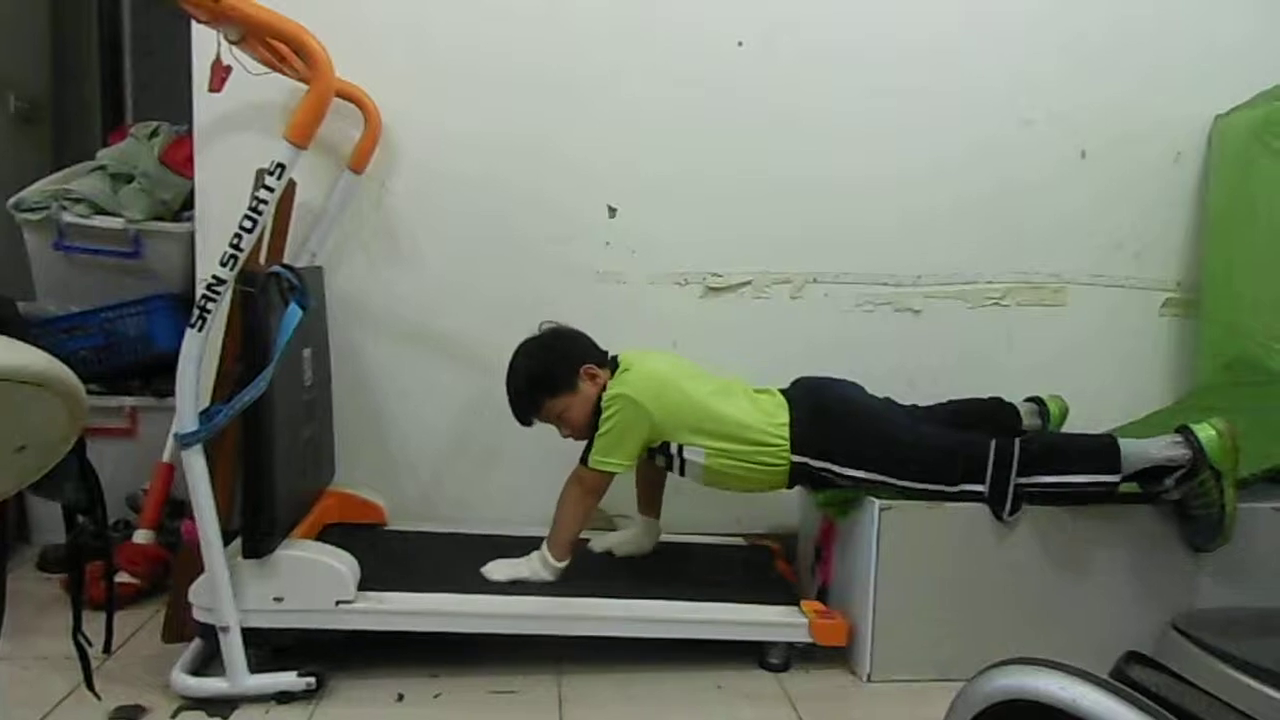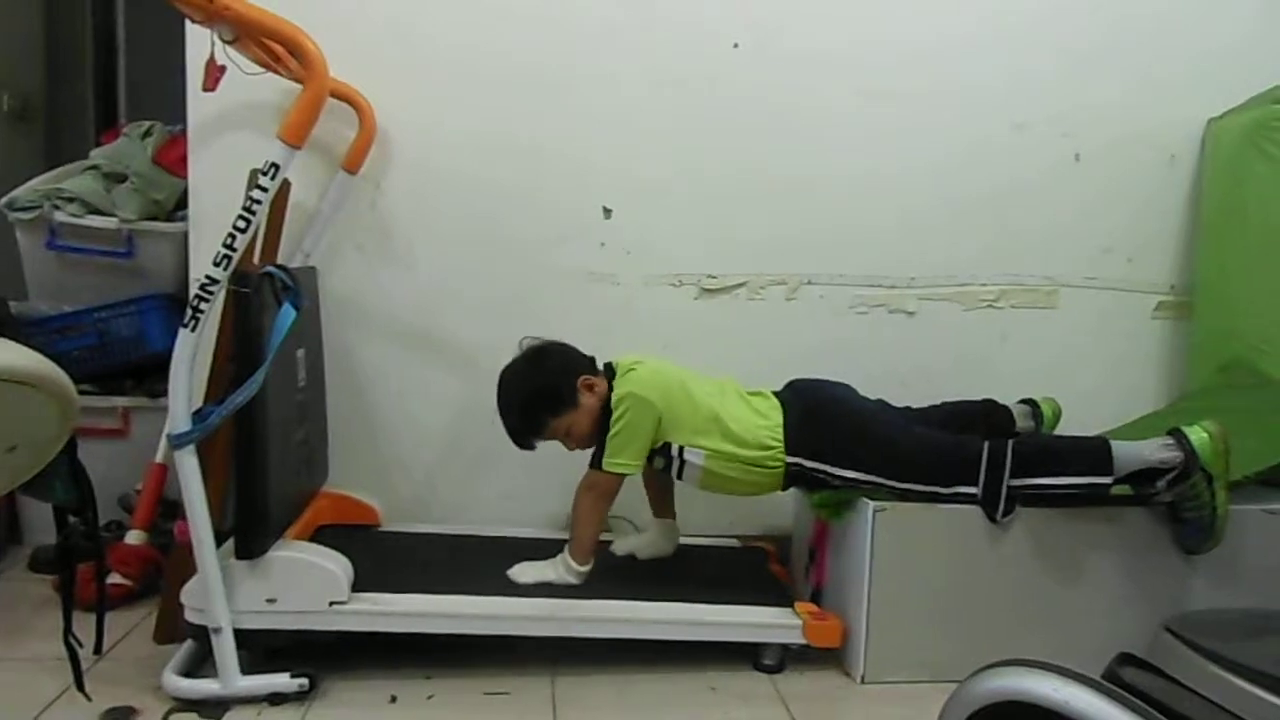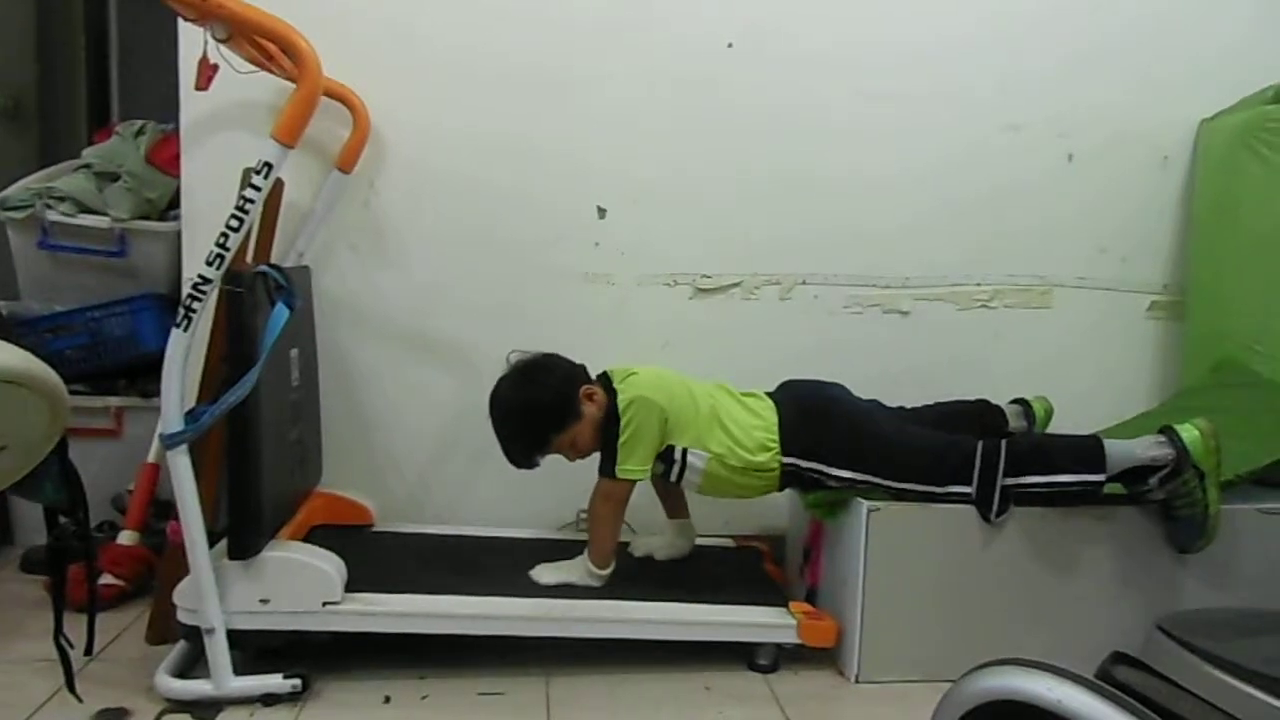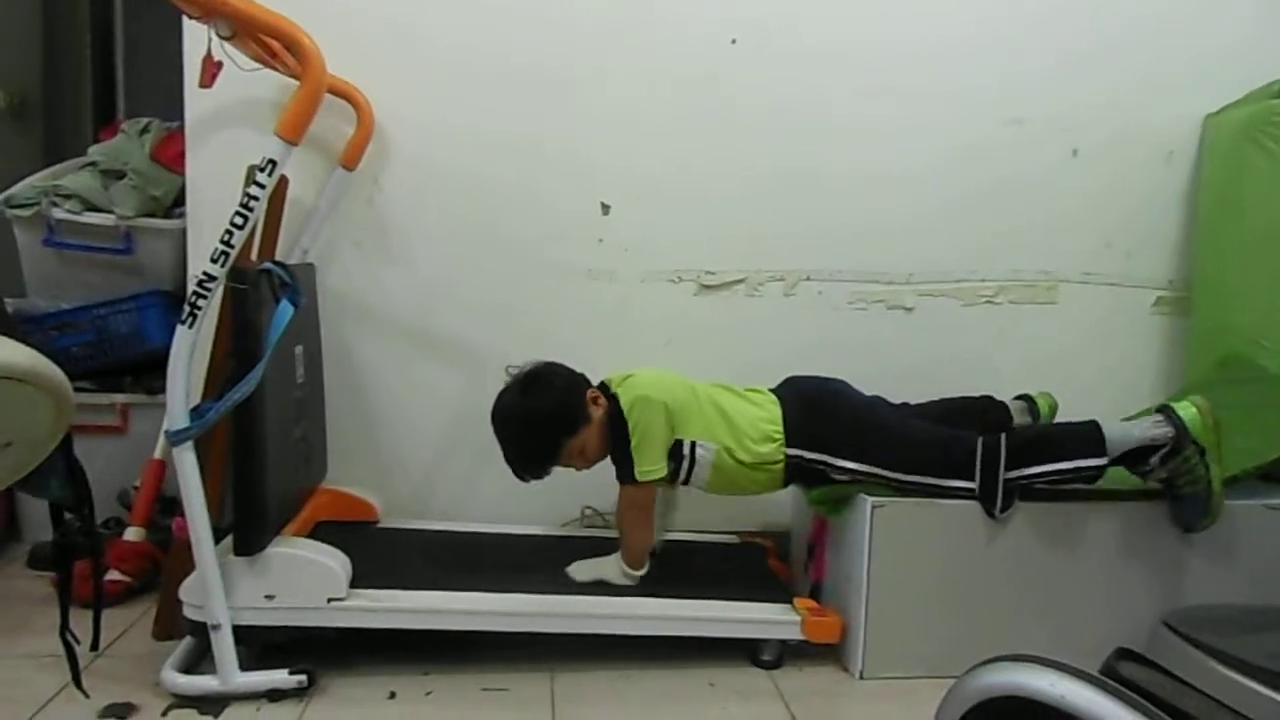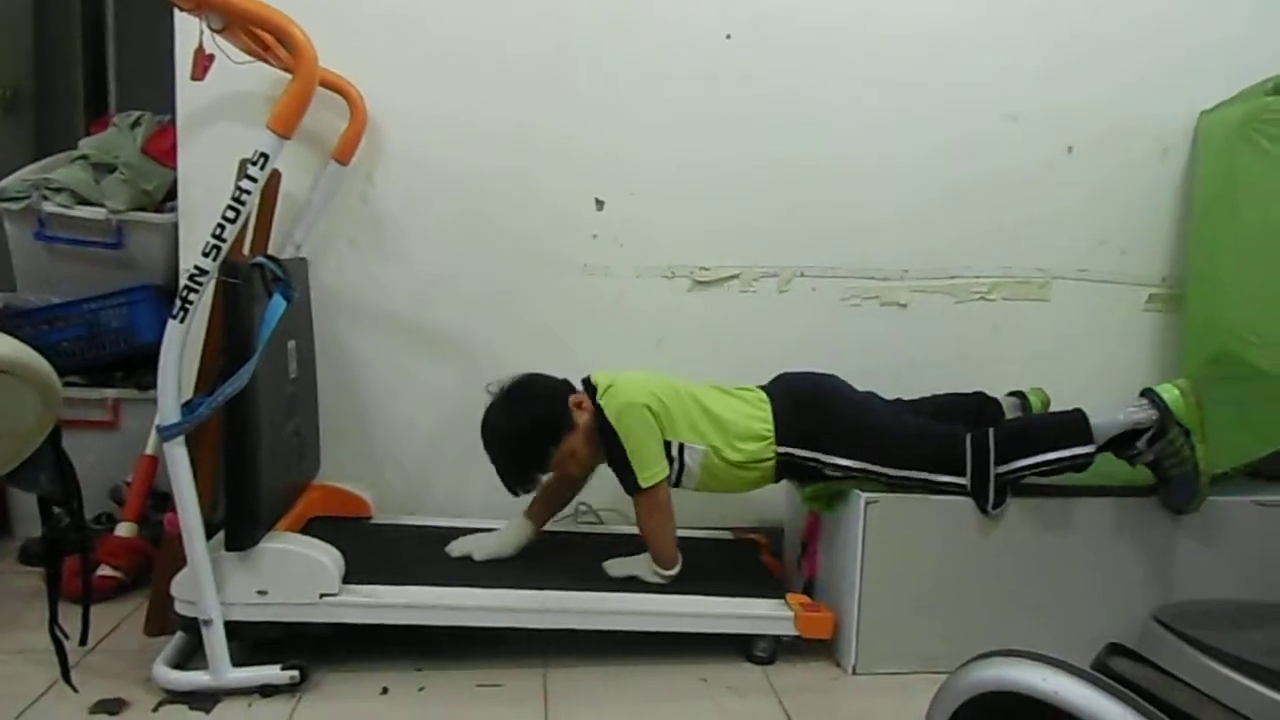
dt=0.4s
person 1, frame 1
left shoulder: (625, 395)
right shoulder: (639, 368)
left elbow: (585, 485)
right elbow: (653, 454)
left wrist: (546, 562)
right wrist: (644, 531)
left hip: (822, 440)
right hip: (810, 406)
left knee: (983, 471)
right knee: (930, 425)
left ankle: (1180, 456)
person 1, frame 2
left shoulder: (631, 394)
right shoulder: (631, 373)
left elbow: (597, 489)
right elbow: (658, 458)
left wrist: (571, 565)
right wrist: (662, 534)
left hip: (815, 442)
right hip: (804, 411)
left knee: (977, 472)
right knee: (921, 428)
left ankle: (1173, 458)
person 1, frame 3
left shoulder: (636, 400)
right shoulder: (621, 385)
left elbow: (610, 495)
right elbow: (662, 461)
left wrist: (592, 566)
right wrist: (678, 533)
left hip: (811, 439)
right hip: (799, 411)
left knee: (974, 472)
right knee: (913, 430)
left ankle: (1162, 456)
right ankle: (1013, 416)
person 1, frame 4
left shoulder: (635, 402)
right shoulder: (620, 397)
left elbow: (637, 503)
right elbow: (664, 471)
left wrist: (625, 565)
right wrist: (655, 517)
left hip: (815, 433)
right hip: (800, 409)
left knee: (977, 466)
right knee: (918, 425)
left ankle: (1162, 435)
right ankle: (1017, 412)
person 1, frame 5
left shoulder: (624, 408)
right shoulder: (595, 409)
left elbow: (653, 503)
right elbow: (564, 488)
left wrist: (659, 564)
right wrist: (514, 533)
left hip: (808, 430)
right hip: (792, 405)
left knee: (970, 463)
right knee: (912, 421)
left ankle: (1143, 421)
right ankle: (1010, 408)
